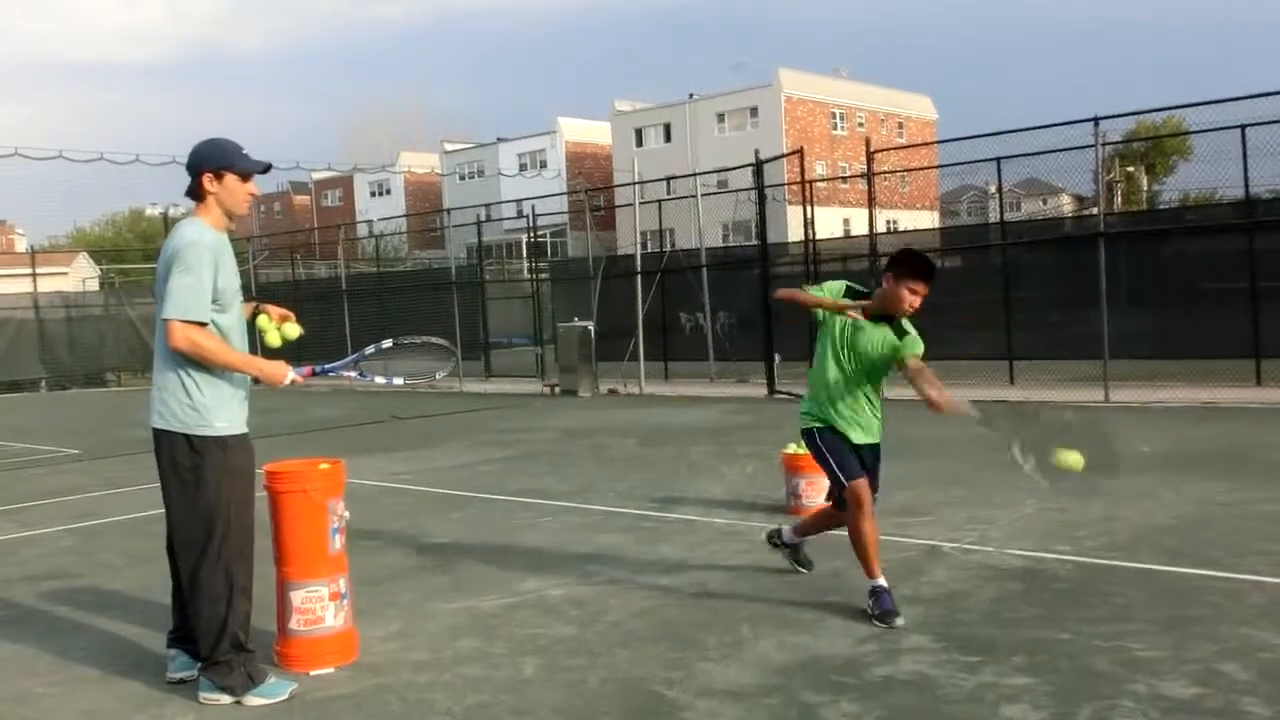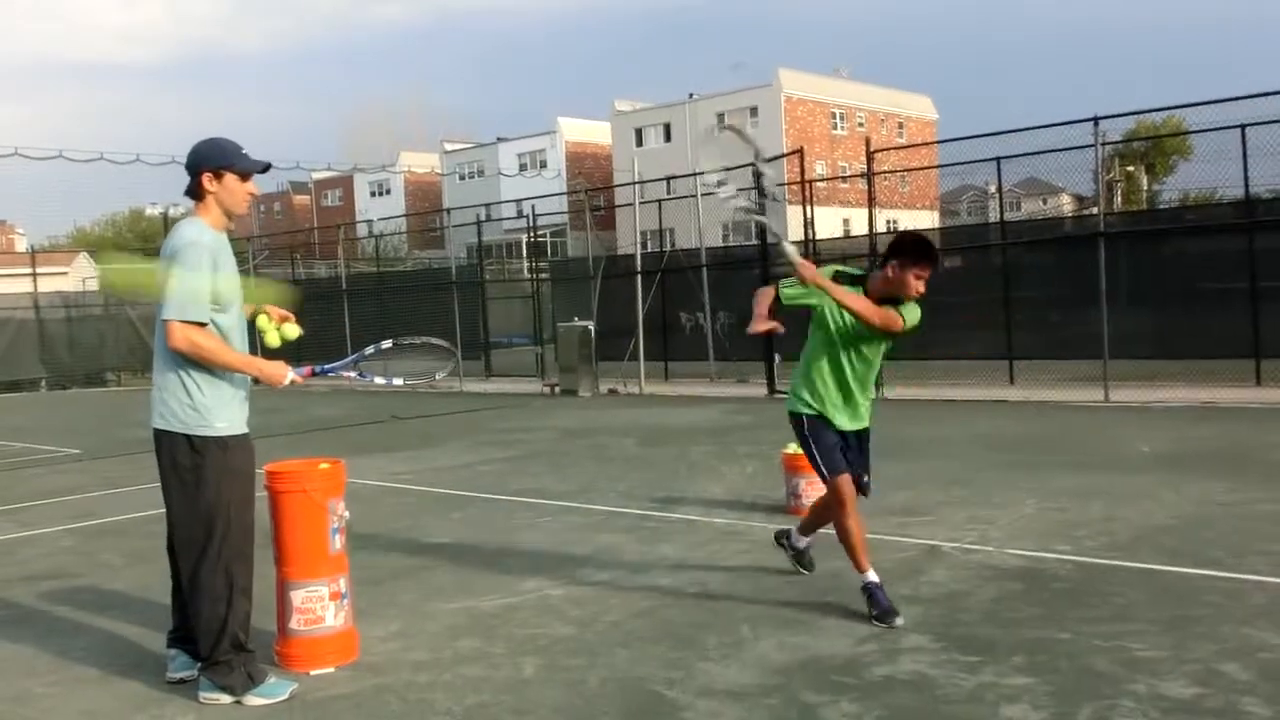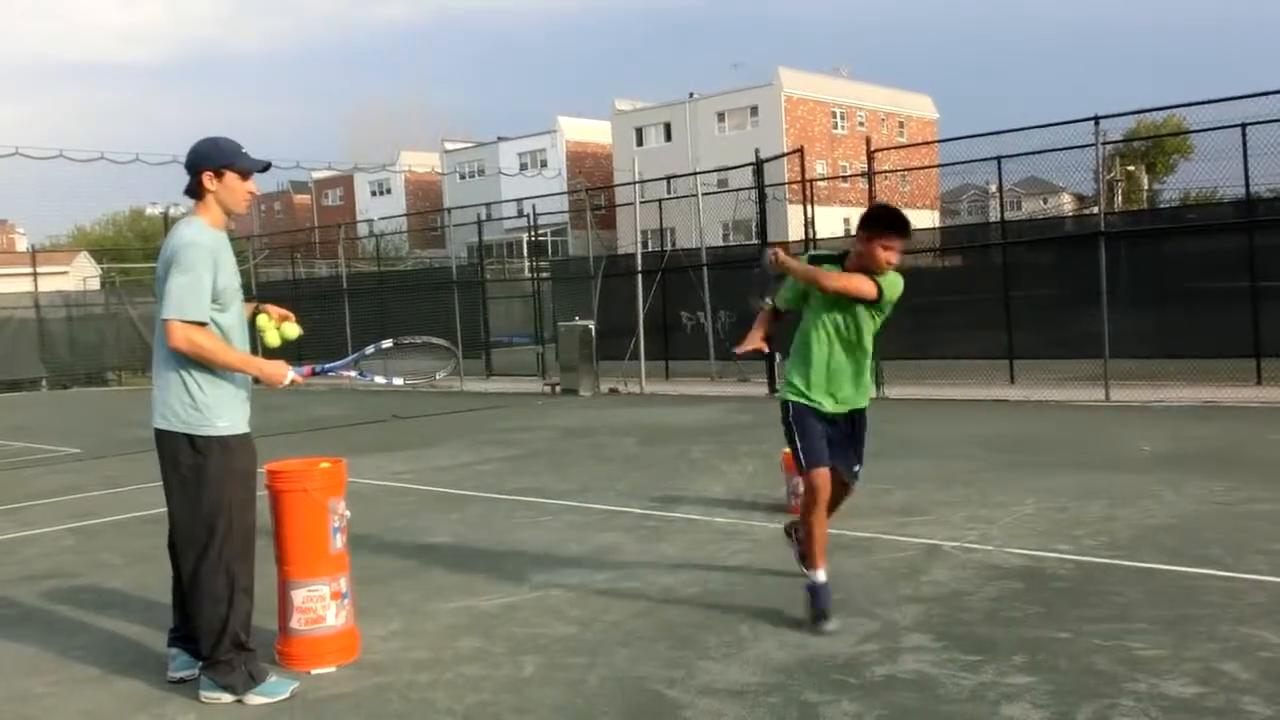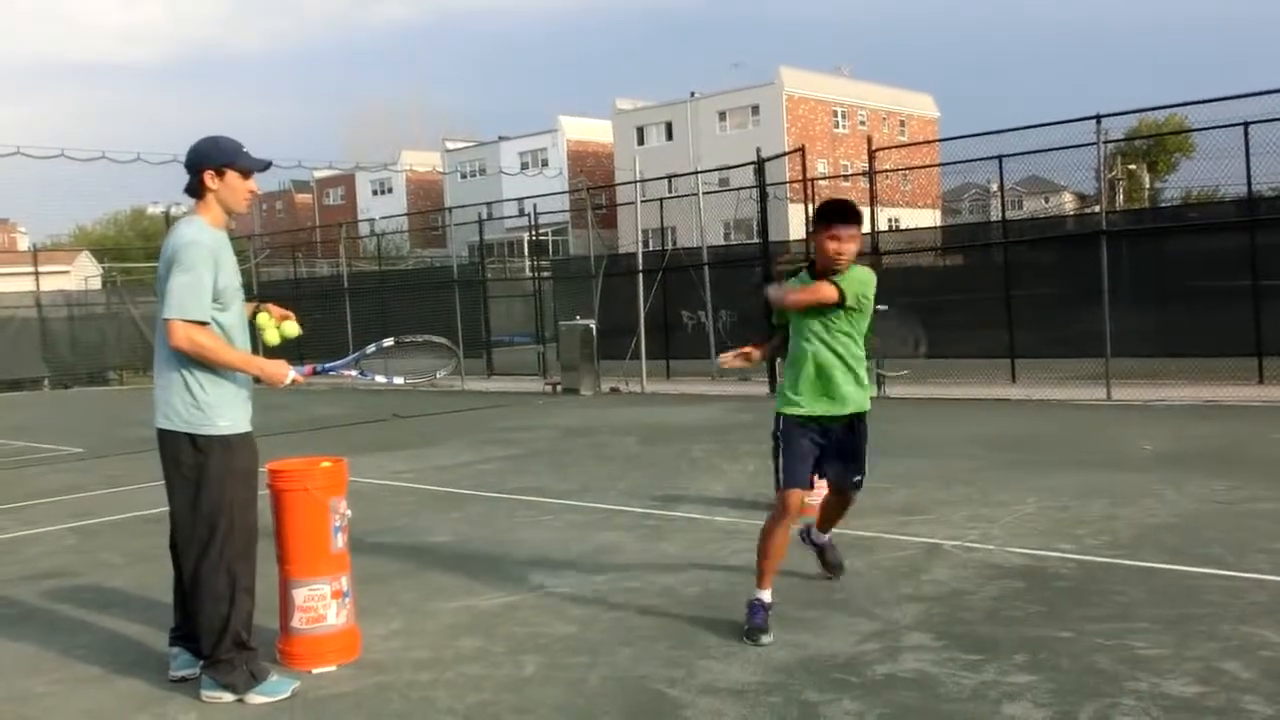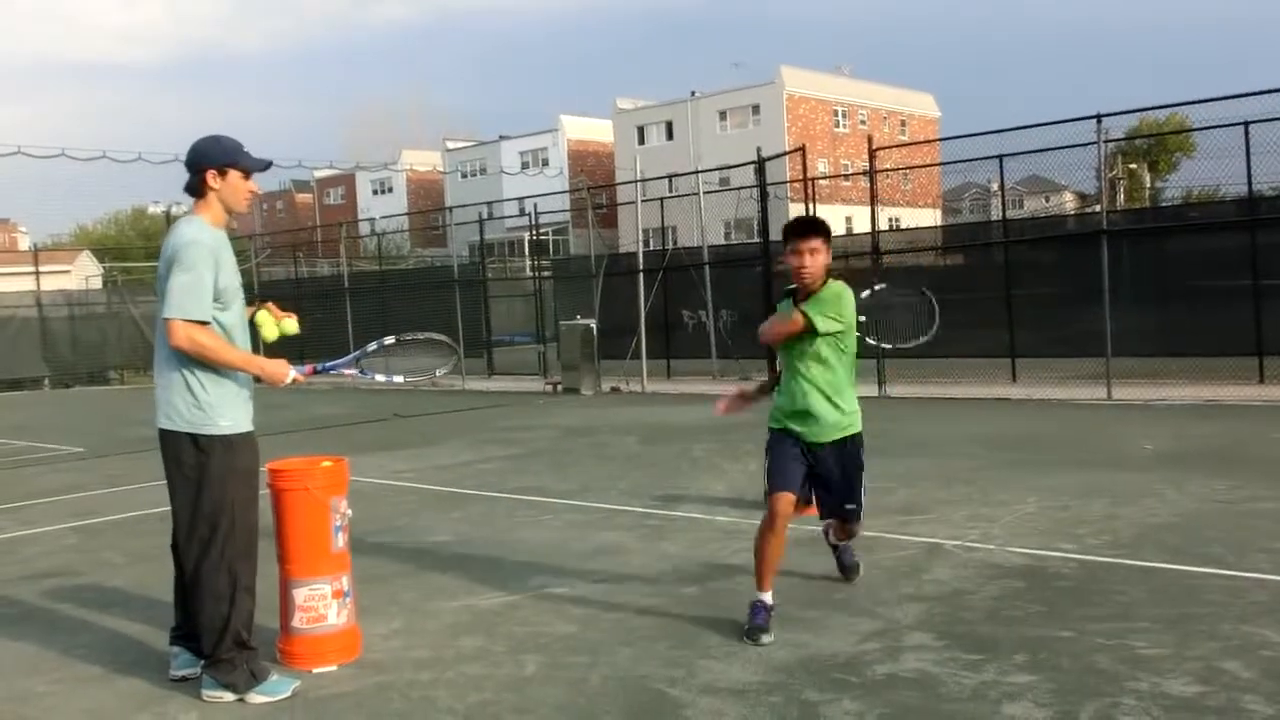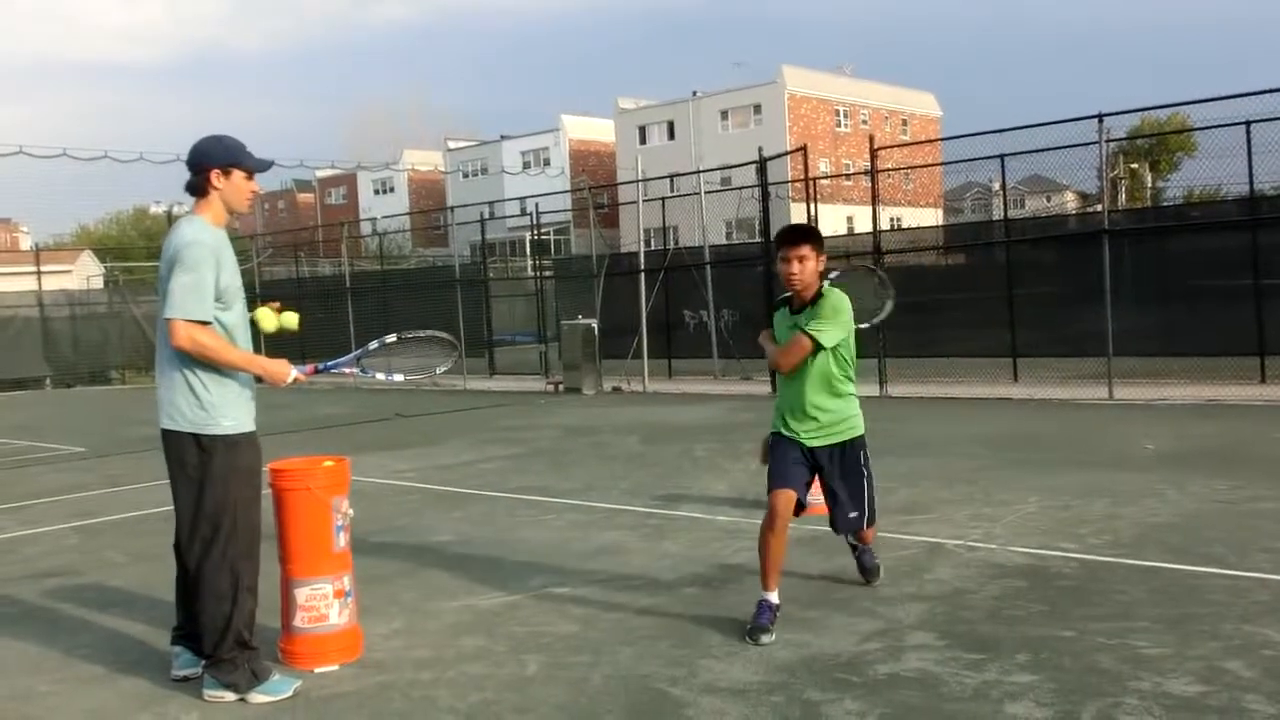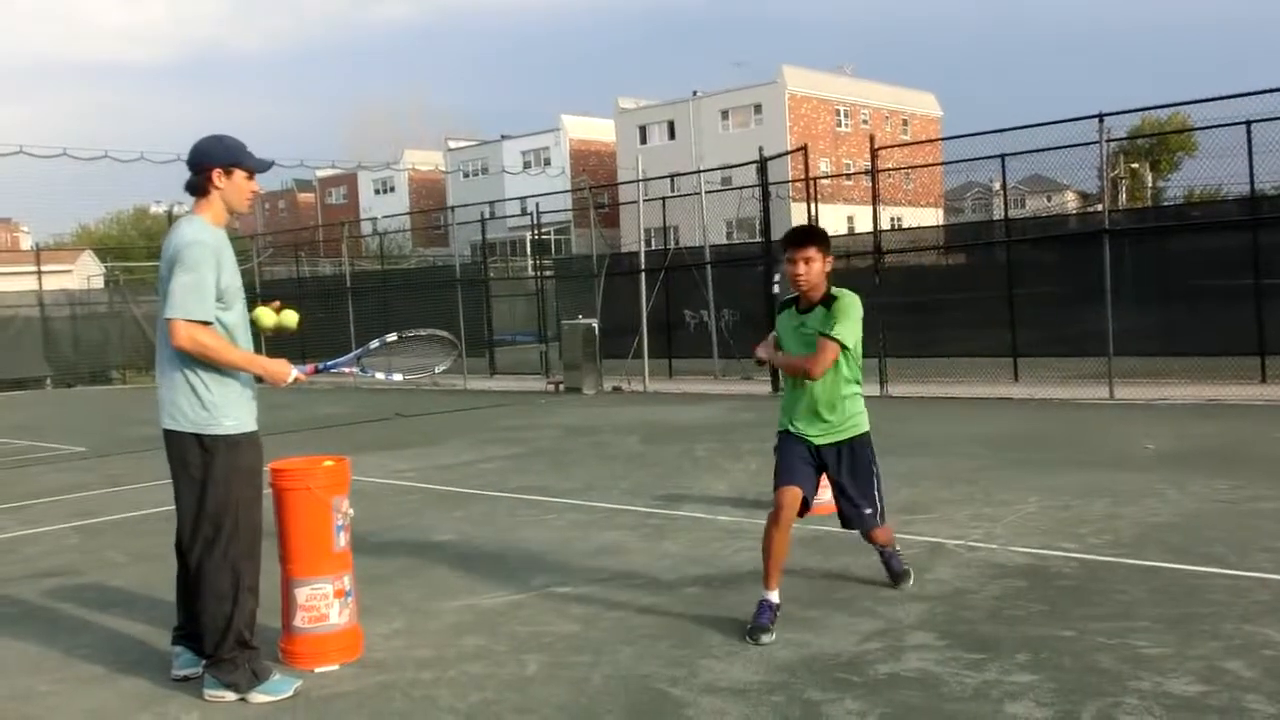
dt=0.1s
person 1, frame 1
left shoulder: (205, 240)
right shoulder: (197, 243)
right elbow: (182, 334)
left wrist: (254, 309)
right wrist: (260, 367)
left hip: (191, 421)
right hip: (206, 425)
left knee: (195, 541)
right knee: (223, 546)
left ankle: (187, 648)
right ankle: (225, 671)
person 1, frame 2
left shoulder: (205, 239)
right shoulder: (196, 243)
right elbow: (181, 334)
left wrist: (254, 309)
right wrist: (258, 368)
left hip: (193, 421)
right hip: (206, 424)
left knee: (195, 541)
right knee: (224, 546)
left ankle: (187, 648)
right ankle: (225, 671)
person 1, frame 3
left shoulder: (205, 239)
right shoulder: (195, 243)
right elbow: (181, 334)
left wrist: (254, 308)
right wrist: (259, 368)
left hip: (195, 420)
right hip: (208, 424)
left knee: (197, 540)
right knee: (225, 545)
left ankle: (188, 647)
right ankle: (226, 669)
person 1, frame 4
left shoulder: (205, 238)
right shoulder: (197, 242)
right elbow: (182, 333)
left wrist: (254, 308)
right wrist: (260, 367)
left hip: (197, 420)
right hip: (210, 424)
left knee: (198, 539)
right knee: (226, 544)
left ankle: (190, 647)
right ankle: (228, 669)
person 1, frame 5
left shoulder: (204, 237)
right shoulder: (197, 242)
right elbow: (183, 333)
left wrist: (252, 311)
right wrist: (261, 366)
left hip: (199, 420)
right hip: (212, 424)
left knee: (200, 539)
right knee: (227, 544)
left ankle: (190, 646)
right ankle: (229, 669)
person 1, frame 6
left shoulder: (202, 237)
right shoulder: (199, 242)
right elbow: (184, 333)
left wrist: (252, 316)
right wrist: (262, 366)
left hip: (200, 419)
right hip: (214, 423)
left knee: (201, 538)
right knee: (229, 543)
left ankle: (192, 646)
right ankle: (230, 669)
person 1, frame 7
left shoulder: (201, 236)
right shoulder: (199, 242)
right elbow: (185, 333)
left wrist: (251, 317)
right wrist: (263, 366)
left hip: (201, 420)
right hip: (216, 423)
left knee: (202, 538)
right knee: (230, 543)
left ankle: (193, 646)
right ankle: (230, 668)
person 2, frame 1
left shoulder: (906, 339)
right shoulder: (842, 293)
left elbow: (916, 370)
right elbow: (783, 295)
left wrist: (932, 390)
right wrist: (839, 305)
left hip: (863, 430)
right hip: (823, 421)
left knee: (847, 511)
right knee: (858, 496)
left ankle: (788, 535)
right ankle: (878, 587)
person 2, frame 2
left shoulder: (908, 312)
right shoulder: (835, 278)
left elbow: (872, 316)
right elbow: (766, 292)
left wrist: (820, 281)
right wrist: (760, 316)
left hip: (856, 415)
right hip: (812, 408)
left knee: (853, 493)
right knee: (843, 490)
left ankle: (794, 536)
right ankle: (871, 584)
person 2, frame 3
left shoulder: (891, 284)
right shoulder: (814, 266)
left elbow: (832, 284)
right elbow: (773, 309)
left wrist: (786, 263)
right wrist: (758, 333)
left hip: (850, 401)
right hip: (802, 396)
left knee: (842, 484)
right knee: (819, 483)
left ankle: (802, 529)
right ankle: (817, 582)
person 2, frame 4
left shoulder: (862, 280)
right shoulder: (801, 279)
left elbow: (790, 301)
left wrist: (776, 289)
right wrist: (759, 352)
left hip: (847, 408)
right hip: (797, 410)
left knee: (845, 490)
right knee: (789, 504)
left ankle: (819, 534)
right ankle: (761, 598)
person 2, frame 5
left shoulder: (839, 296)
right shoulder: (785, 303)
left elbow: (771, 333)
left wrist: (764, 324)
right wrist: (756, 391)
left hip: (838, 429)
right hip: (789, 426)
left knee: (848, 521)
right knee: (779, 509)
left ankle: (837, 538)
right ankle: (763, 601)
person 2, frame 6
left shoulder: (834, 303)
right shoulder: (780, 312)
left elbow: (785, 361)
left wrist: (767, 346)
right wrist: (771, 431)
left hip: (840, 432)
right hip: (790, 431)
left knee: (859, 528)
right knee: (778, 508)
left ankle: (859, 541)
right ankle: (768, 601)
person 2, frame 7
left shoulder: (846, 304)
right shoulder: (784, 313)
left elbow: (815, 368)
left wrist: (768, 355)
left hip: (847, 431)
right hip: (798, 430)
left knee: (872, 529)
right knee: (783, 506)
left ankle: (888, 548)
right ankle: (769, 600)
